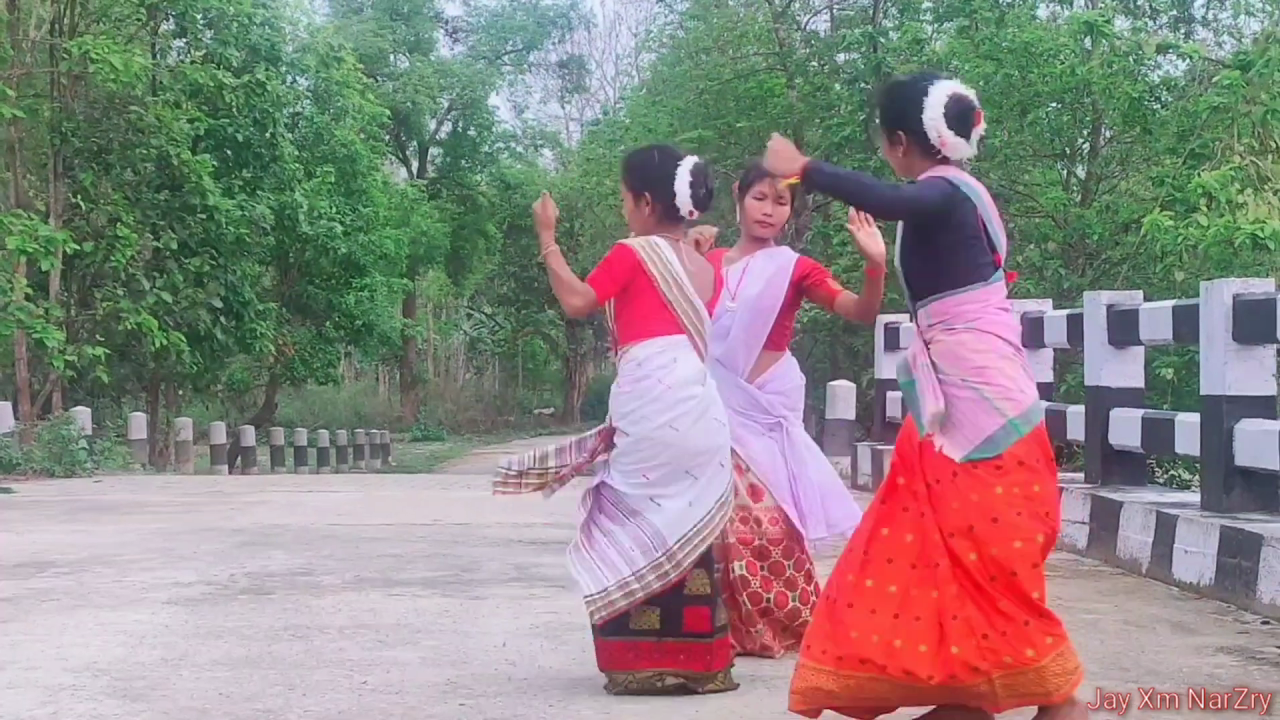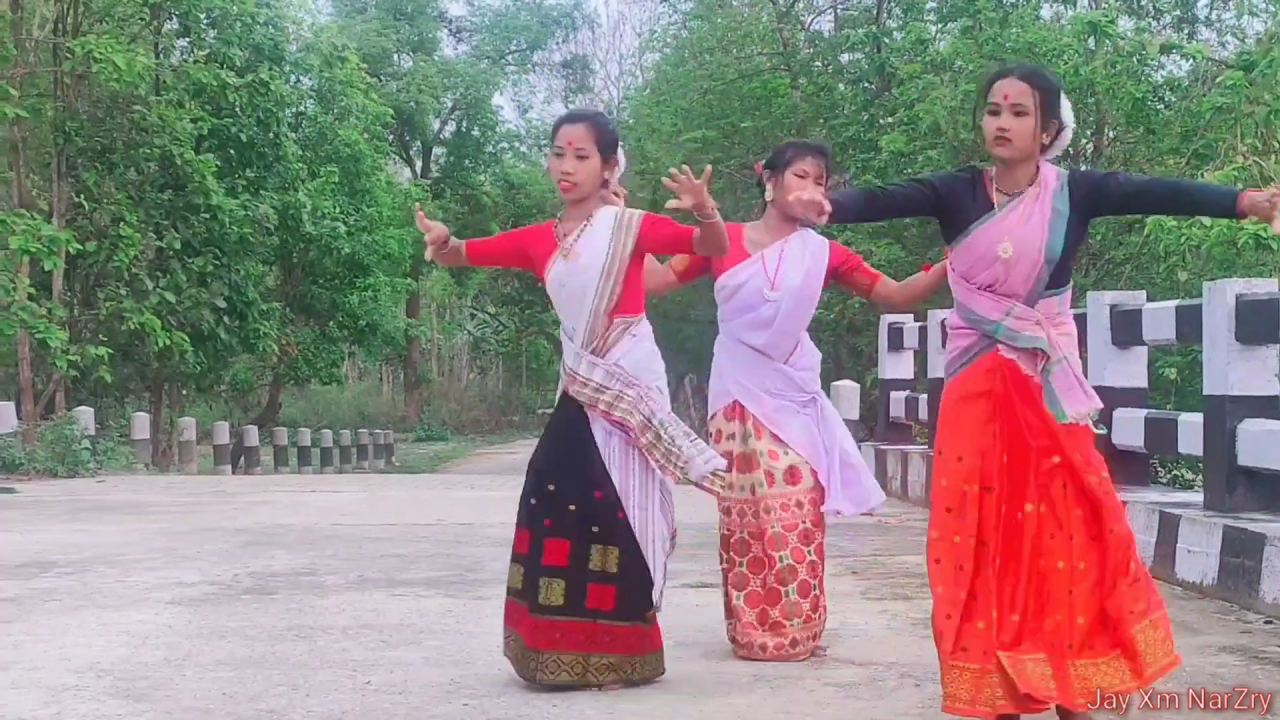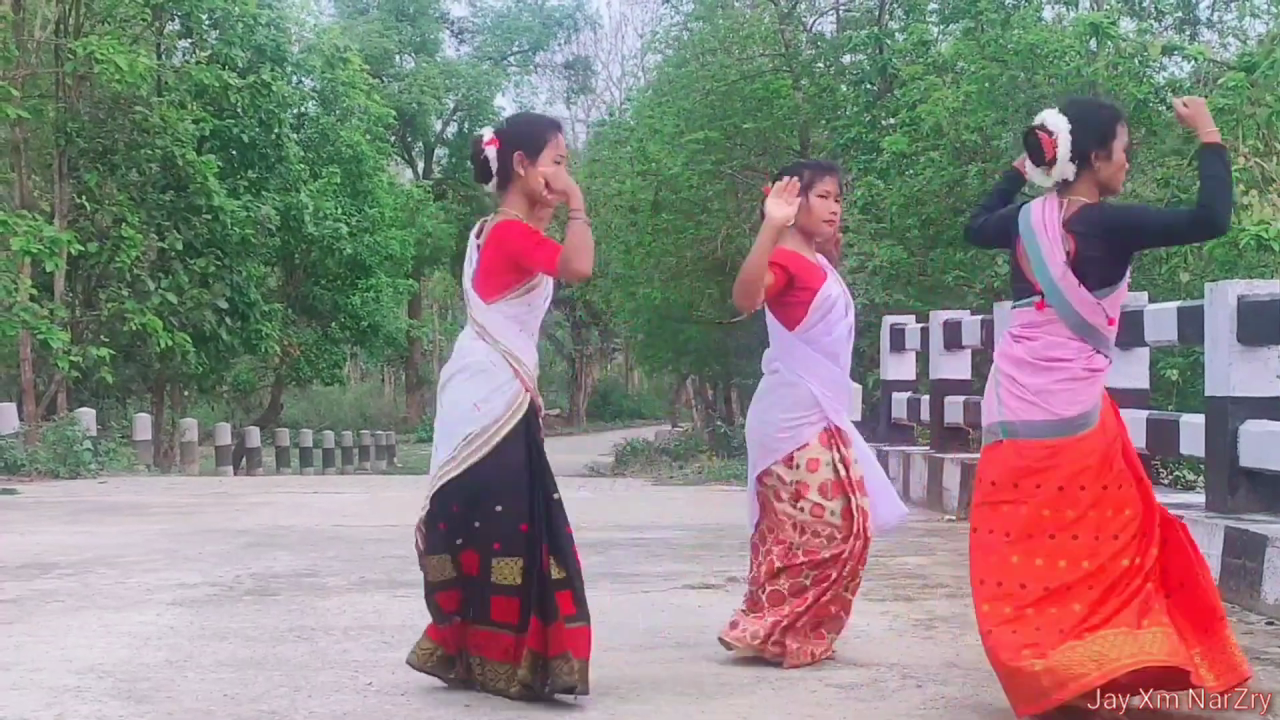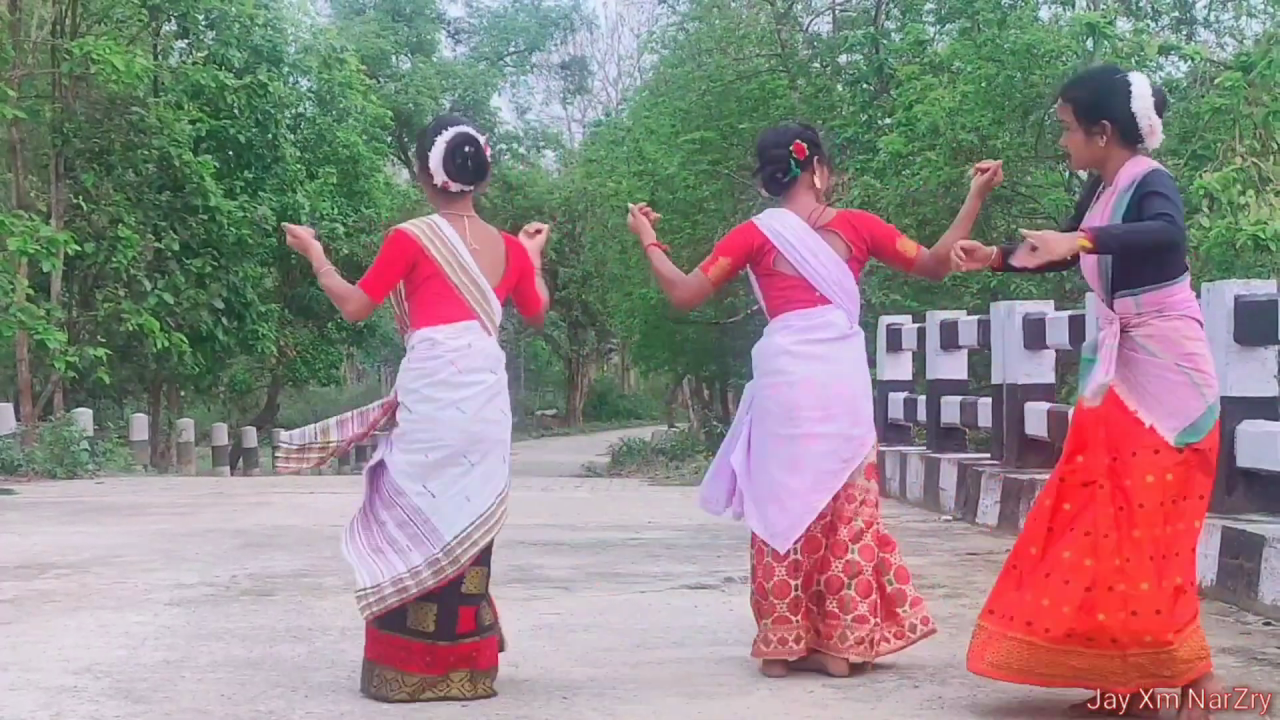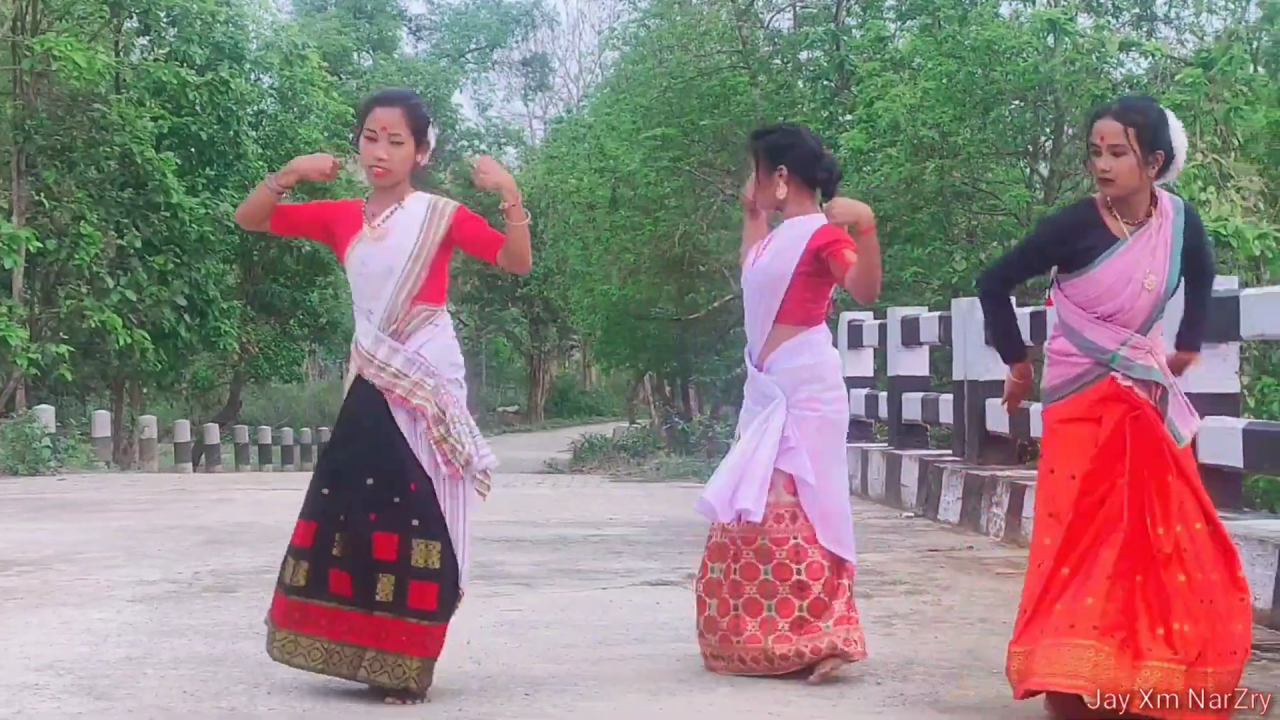
dt=0.4s
person 1, frame 1
left shoulder: (938, 191)
right shoulder: (963, 192)
left elbow: (889, 203)
left wrist: (804, 168)
left hip: (978, 399)
right hip: (958, 397)
left knee: (980, 559)
right knee: (931, 549)
person 1, frame 2
left shoulder: (1073, 190)
right shoulder: (953, 189)
left elbow: (1155, 193)
right elbow: (876, 201)
right wrist: (830, 205)
left hip: (1046, 378)
right hip: (974, 381)
left knee: (1067, 522)
right knee: (977, 531)
person 1, frame 3
left shoulder: (1024, 216)
right shoulder: (1118, 220)
left elbow: (977, 229)
right elbow: (1212, 221)
left wrist: (1019, 172)
right wrist: (1210, 142)
left hip: (1017, 411)
right hip: (1077, 414)
left knee: (1022, 557)
right knee: (1123, 537)
person 1, frame 4
left shoulder: (1149, 184)
right shoulder: (1106, 189)
left elbow: (1163, 232)
right elbow: (1047, 252)
left wrist: (1074, 242)
right wrist: (997, 256)
left hip: (1164, 379)
right hip: (1127, 375)
left knee: (1135, 532)
right knee: (1103, 522)
person 1, frame 5
left shoulder: (1181, 219)
right shoulder: (1074, 223)
left elbow: (1201, 285)
right elbow: (994, 283)
left wrist: (1186, 349)
right wrist: (1016, 361)
left hip: (1146, 398)
right hip: (1081, 400)
left knee: (1171, 538)
right knee: (1086, 539)
person 2, frame 1
left shoulder: (629, 254)
right shoulder: (702, 266)
left elbow: (576, 303)
left wrist: (548, 241)
left hip: (648, 410)
right hip: (692, 410)
left knee: (617, 530)
right knee: (666, 534)
left ankle: (645, 663)
right ankle: (698, 659)
person 2, frame 2
left shoulder: (631, 226)
right shoulder: (535, 238)
left elbow: (712, 251)
right elbow: (461, 257)
left wrist: (704, 207)
right wrist: (440, 239)
left hip: (628, 386)
right hip: (579, 389)
left knee: (610, 511)
right knee: (554, 504)
left ankle: (614, 653)
right ankle: (564, 651)
person 2, frame 3
left shoulder: (501, 230)
right shoulder: (513, 230)
right elbow: (576, 266)
left wrist: (567, 209)
right wrist: (577, 210)
left hip: (505, 393)
right hip: (491, 394)
left knee: (499, 518)
right knee: (502, 518)
right ankle: (512, 660)
person 2, frame 4
left shoulder: (410, 238)
right shoulder: (506, 245)
left elbow: (352, 307)
right elbow: (537, 314)
left wrist: (312, 251)
right wrist: (535, 253)
left hip: (435, 399)
right hip: (485, 397)
left knee: (407, 521)
right knee: (452, 525)
left ankle: (416, 666)
right ankle: (460, 663)
person 2, frame 5
left shoulder: (442, 214)
right shoulder: (343, 216)
left elbow: (518, 262)
right elbow: (249, 217)
left wrist: (509, 195)
right wrist: (290, 173)
left hip: (427, 381)
right hip: (373, 382)
left knee: (414, 504)
right knee: (351, 498)
left ankle: (401, 660)
right ankle: (381, 657)
person 3, frame 1
left shoulder: (794, 268)
right shoulder: (711, 263)
left elbow: (856, 309)
left wrist: (875, 270)
left hip: (769, 411)
right hip: (719, 408)
left knee: (773, 520)
right knee: (732, 522)
left ankle: (791, 622)
right ankle: (745, 626)
person 3, frame 2
left shoulder: (826, 253)
right shoulder: (723, 239)
left elbow: (899, 295)
right elbow: (653, 282)
left wrist: (949, 263)
left hip: (793, 394)
right hip: (739, 394)
left knee: (796, 513)
right knee: (745, 515)
left ankle: (793, 631)
right ankle: (753, 631)
person 3, frame 3
left shoulder: (818, 264)
right shoulder: (785, 258)
right elbow: (743, 297)
left wrist: (817, 241)
right wrist: (771, 227)
left hip: (819, 412)
right hip: (799, 412)
left knee: (845, 523)
right knee: (814, 530)
left ankle: (789, 635)
right ankle: (758, 629)
person 3, frame 4
left shoulder: (755, 234)
right shoulder: (855, 226)
left elbow: (685, 296)
right elbow: (935, 263)
left wrist: (648, 240)
right wrist: (976, 197)
left hip: (783, 380)
right hip: (843, 382)
left knee: (781, 513)
right knee: (846, 513)
left ankle: (783, 644)
right ankle: (846, 642)
person 3, frame 5
left shoulder: (823, 234)
right shoulder: (769, 236)
left elbow: (866, 287)
left wrist: (863, 232)
right wrist: (758, 217)
left hip: (803, 392)
right hip: (769, 393)
left knee: (786, 516)
right knee: (750, 516)
left ankle: (820, 640)
right ankle: (783, 642)
